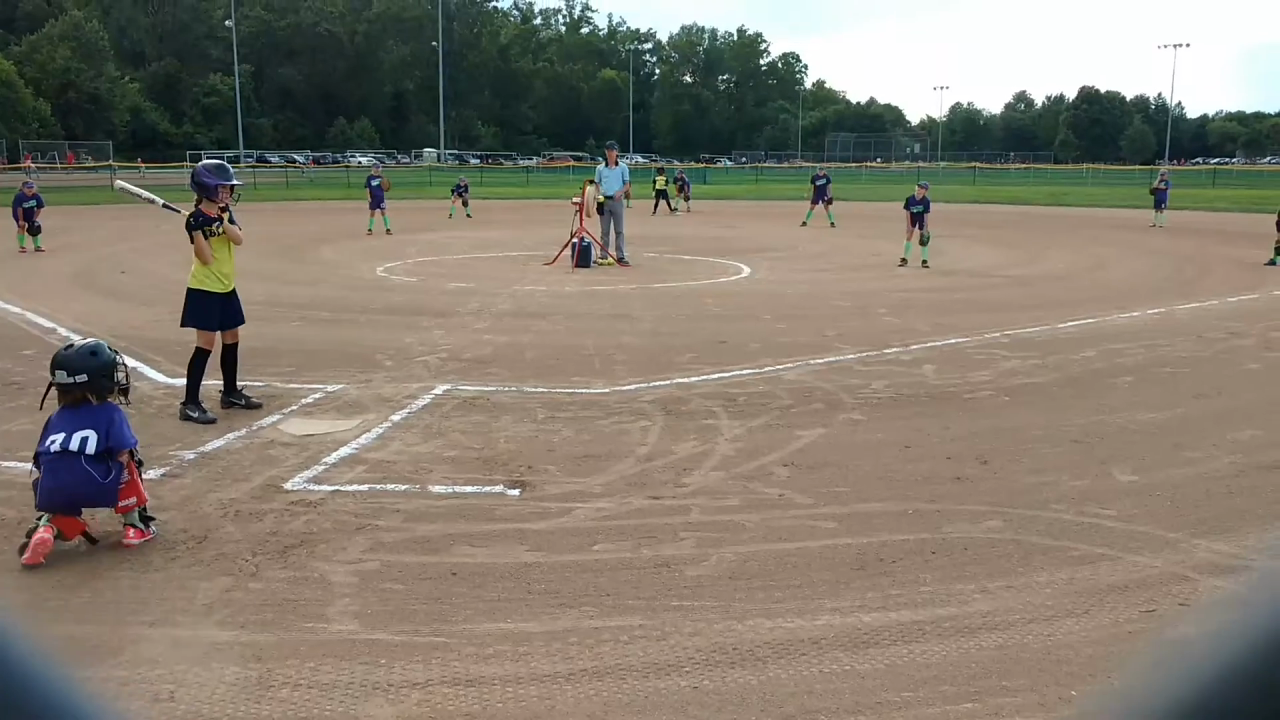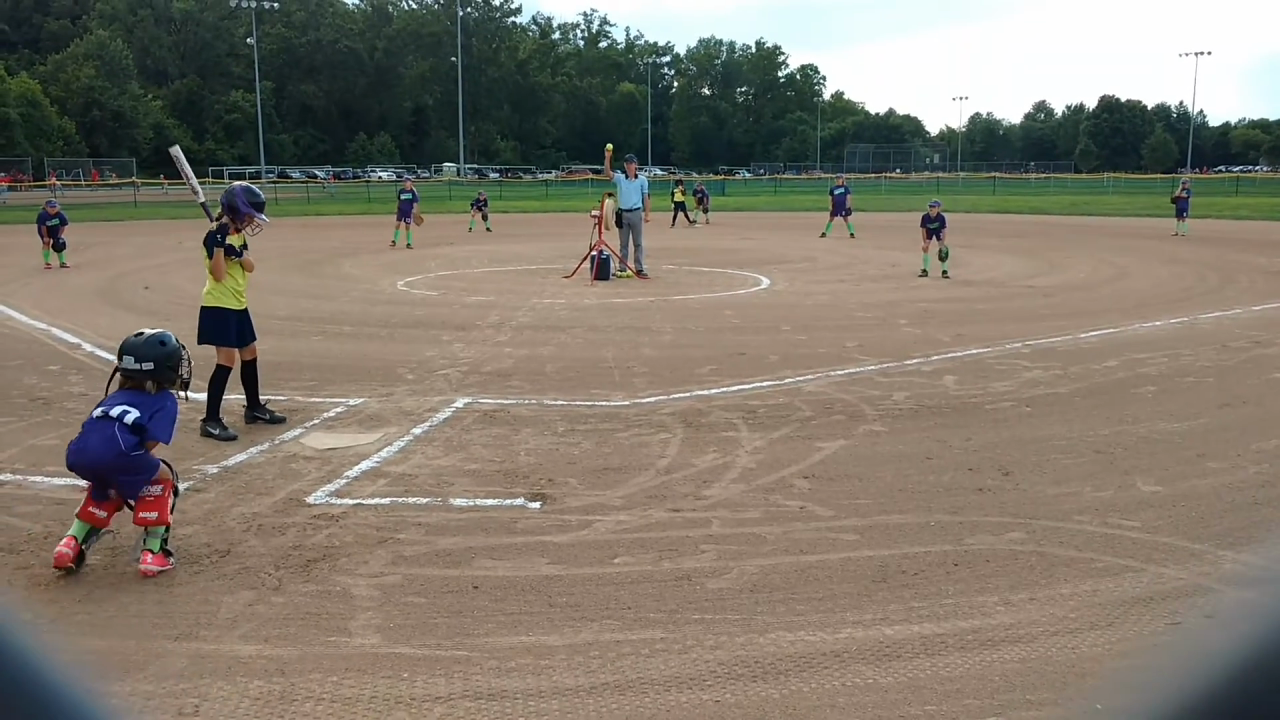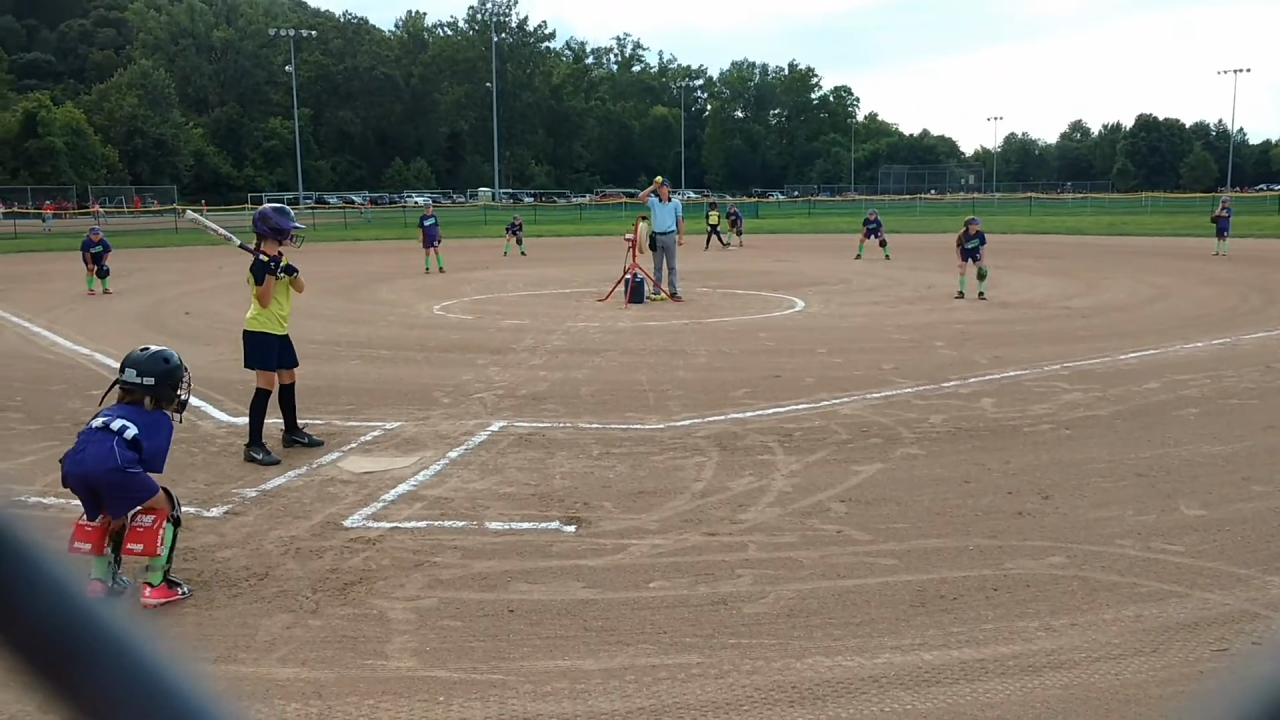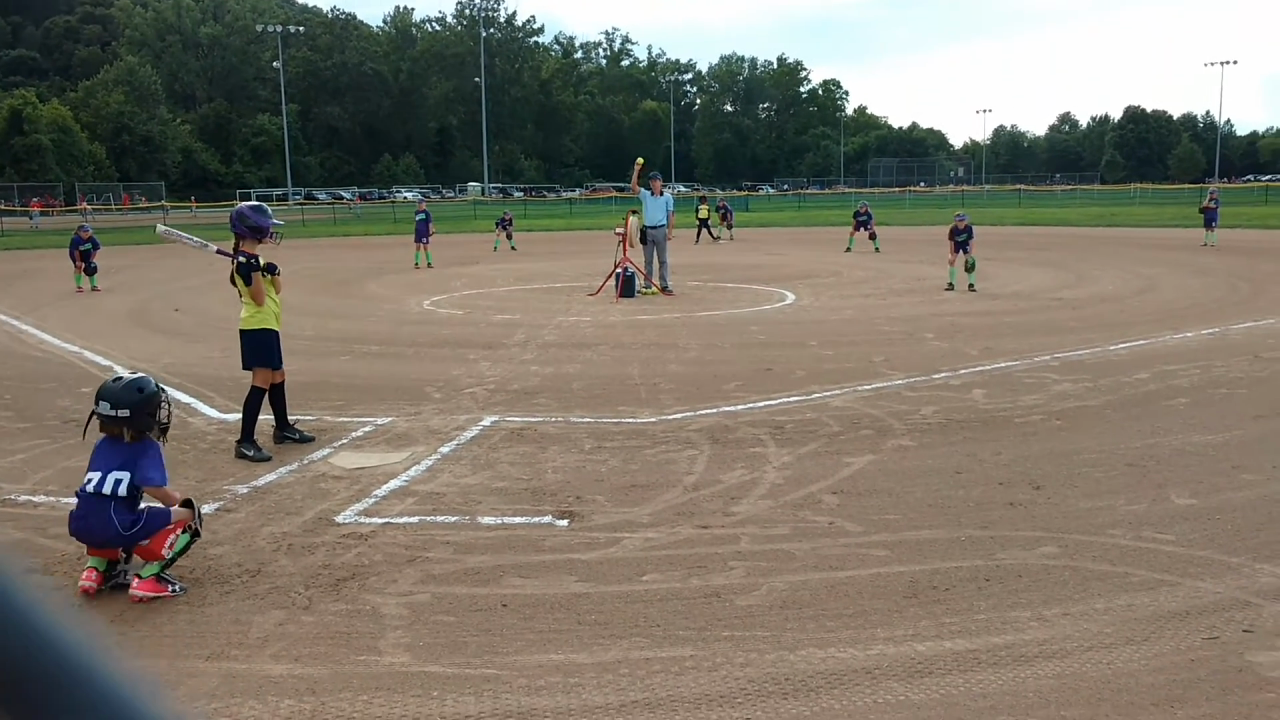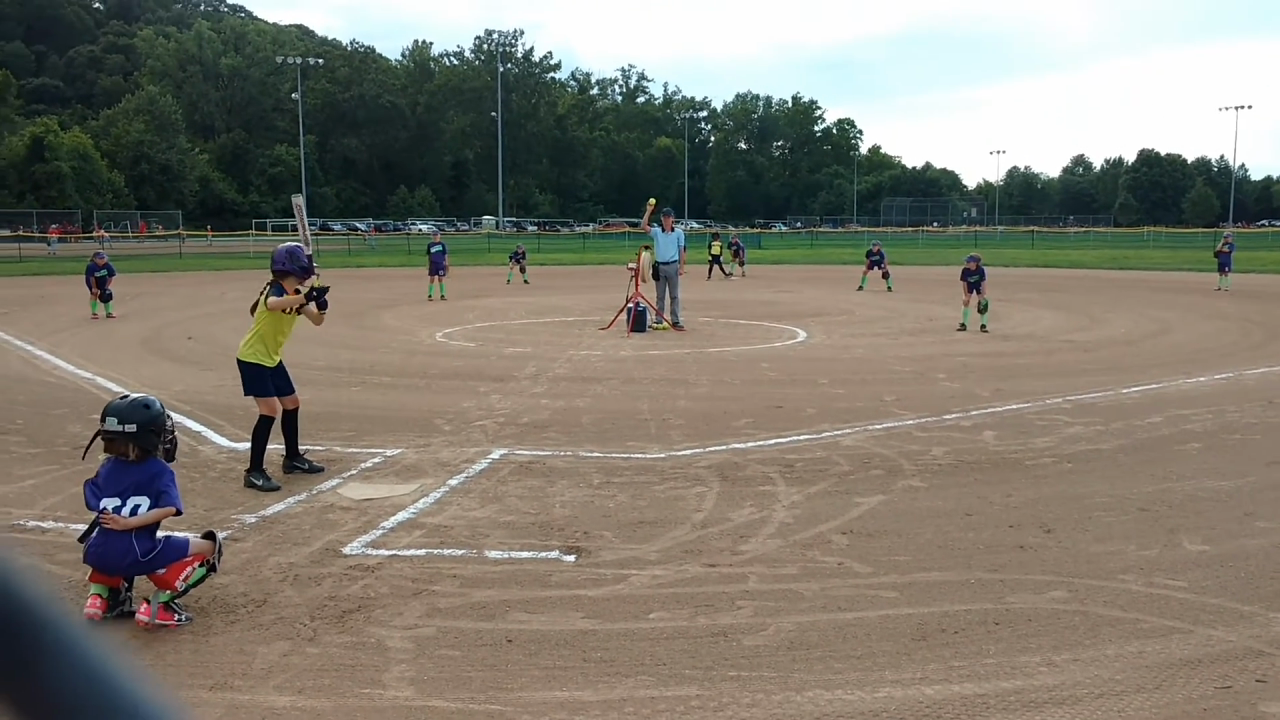
dt=1s
person 1, frame 1
left shoulder: (225, 212)
right shoulder: (195, 218)
left elbow: (239, 239)
right elbow: (205, 258)
left wrist: (218, 222)
right wrist: (197, 229)
left hip: (226, 286)
right hip: (204, 289)
left knee: (231, 339)
right knee: (205, 345)
left ankle: (231, 393)
right ankle: (190, 404)
person 1, frame 2
left shoulder: (239, 234)
right shoulder: (214, 236)
left elbow: (251, 267)
right elbow: (218, 275)
left wrist: (238, 254)
right wrist: (219, 244)
left hip: (238, 304)
right hip: (219, 305)
left knee: (249, 354)
right knee: (226, 361)
left ankle: (254, 407)
right ankle: (211, 420)
person 1, frame 3
left shoulder: (279, 258)
right shoulder: (260, 262)
left elbow: (300, 288)
right elbow: (264, 301)
left wrist: (294, 273)
right wrist: (270, 272)
left hip: (279, 329)
right hip: (261, 330)
left knee: (288, 378)
right knee: (266, 384)
left ankle: (291, 431)
right ankle: (254, 446)
person 1, frame 4
left shoulder: (255, 257)
right shoulder: (244, 262)
left elbow: (277, 289)
right elbow: (260, 300)
left wrist: (273, 271)
right wrist: (256, 271)
left hip: (268, 326)
right hip: (258, 327)
left knee: (277, 376)
right knee: (262, 382)
left ankle: (283, 428)
right ankle: (245, 442)
person 1, frame 5
left shoulder: (296, 293)
right shoulder: (275, 290)
left elbow: (318, 320)
right elbow: (273, 305)
left wrist: (321, 304)
right wrist: (306, 298)
left hip: (272, 358)
right hip: (253, 359)
left knee: (291, 404)
right knee: (270, 410)
left ankle: (293, 458)
right ankle: (254, 472)
person 2, frame 1
left shoulder: (56, 416)
right shoulder: (110, 411)
left elbow: (42, 461)
right elbow: (121, 452)
right wrist: (120, 457)
left hip: (49, 493)
right hip: (91, 487)
left knee: (65, 510)
right knee: (126, 461)
left ankle: (45, 530)
right ankle: (135, 526)
person 2, frame 2
left shoulder: (116, 395)
right shoulder: (165, 399)
right elbow: (150, 441)
right wrist: (133, 467)
left hip: (78, 453)
right hip: (115, 450)
left knee: (106, 489)
right knee: (162, 478)
left ankle: (72, 543)
right ankle: (153, 552)
person 2, frame 3
left shoulder: (110, 411)
right shoulder: (160, 420)
right elbow: (145, 470)
right wrist: (122, 510)
left hip: (74, 465)
right hip: (112, 465)
left knee: (107, 512)
right knee: (165, 508)
left ankle: (100, 578)
right ankle: (156, 585)
person 2, frame 4
left shoulder: (102, 444)
right shoulder: (149, 447)
right elbow: (153, 486)
right wrist: (172, 499)
left hip: (81, 526)
right hip: (117, 527)
right knee: (189, 514)
left ankle: (96, 570)
right ankle: (149, 577)
person 2, frame 5
left shoulder: (107, 466)
right shoulder: (160, 471)
left elbow: (94, 503)
right elbow: (169, 509)
right wrist: (129, 523)
left hip: (98, 554)
right hip: (136, 557)
right knee: (209, 546)
left ankle: (101, 596)
right ankle: (159, 604)
